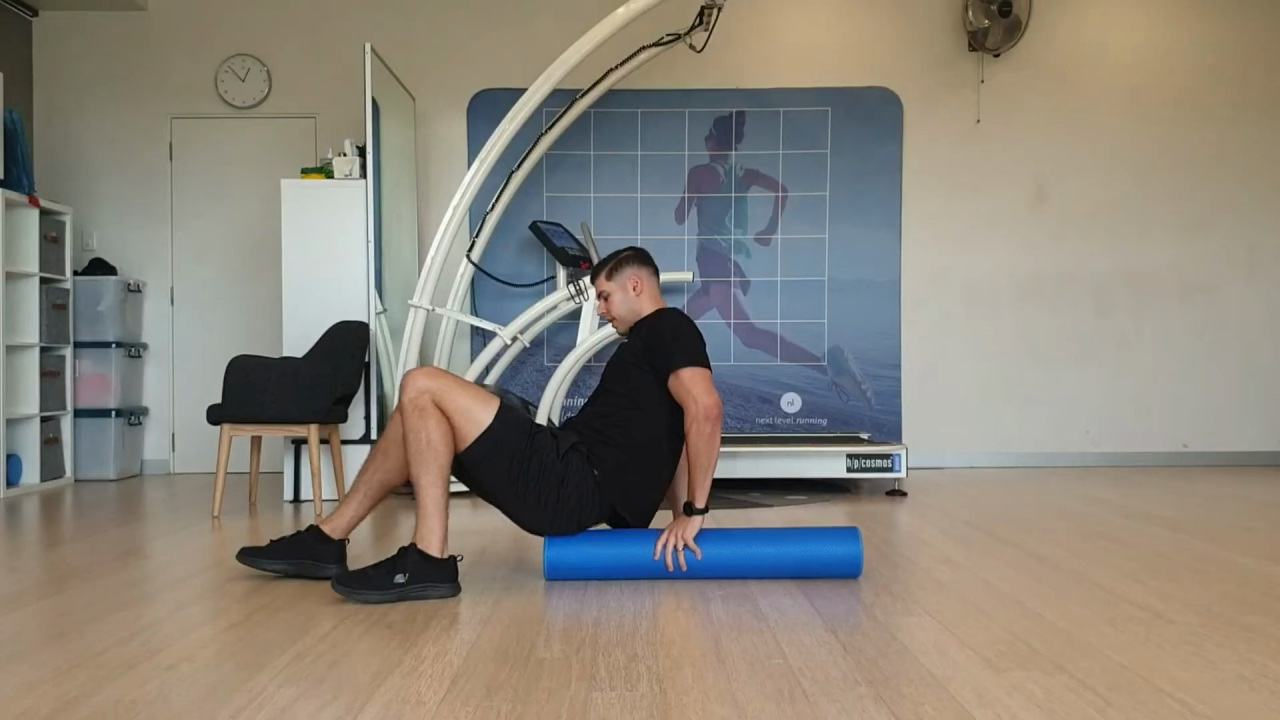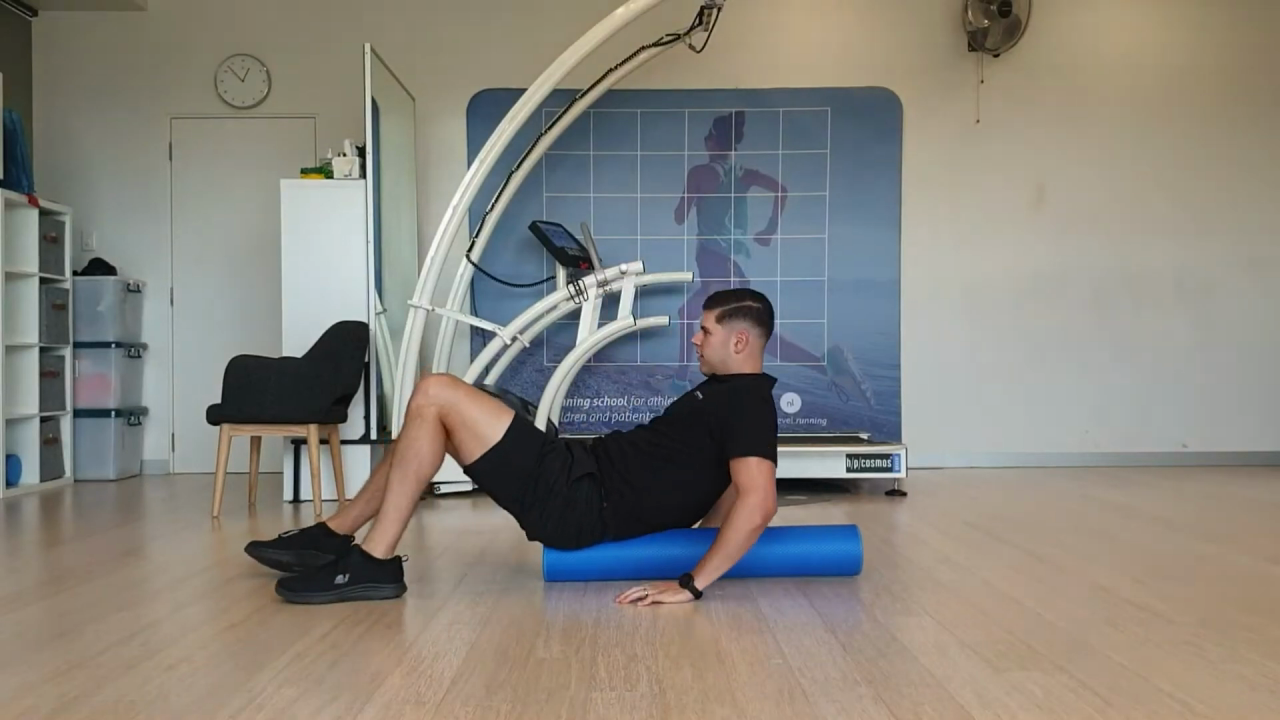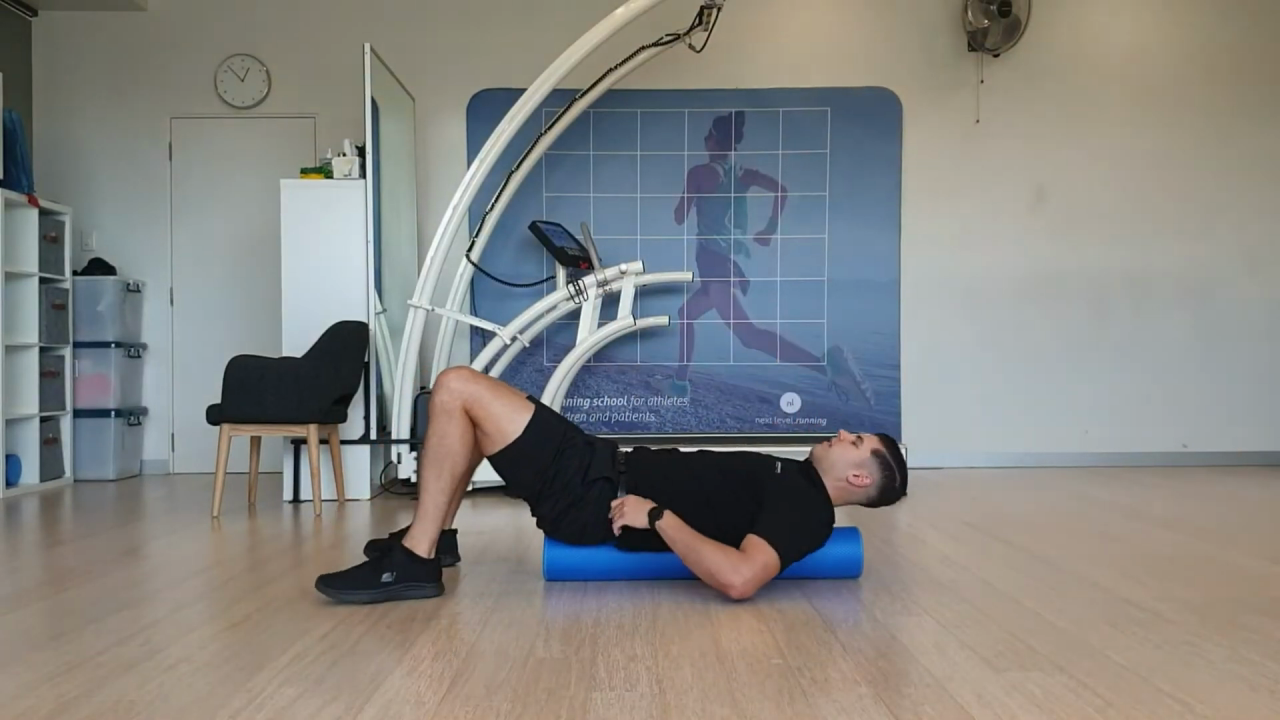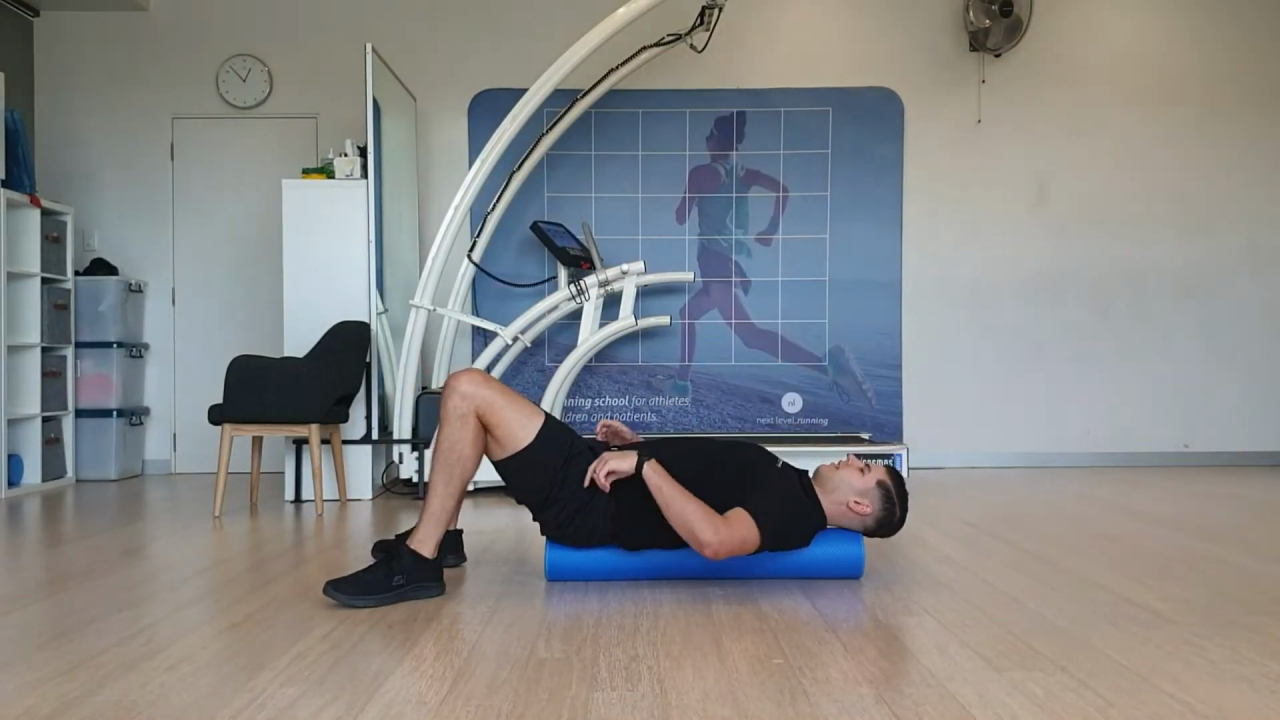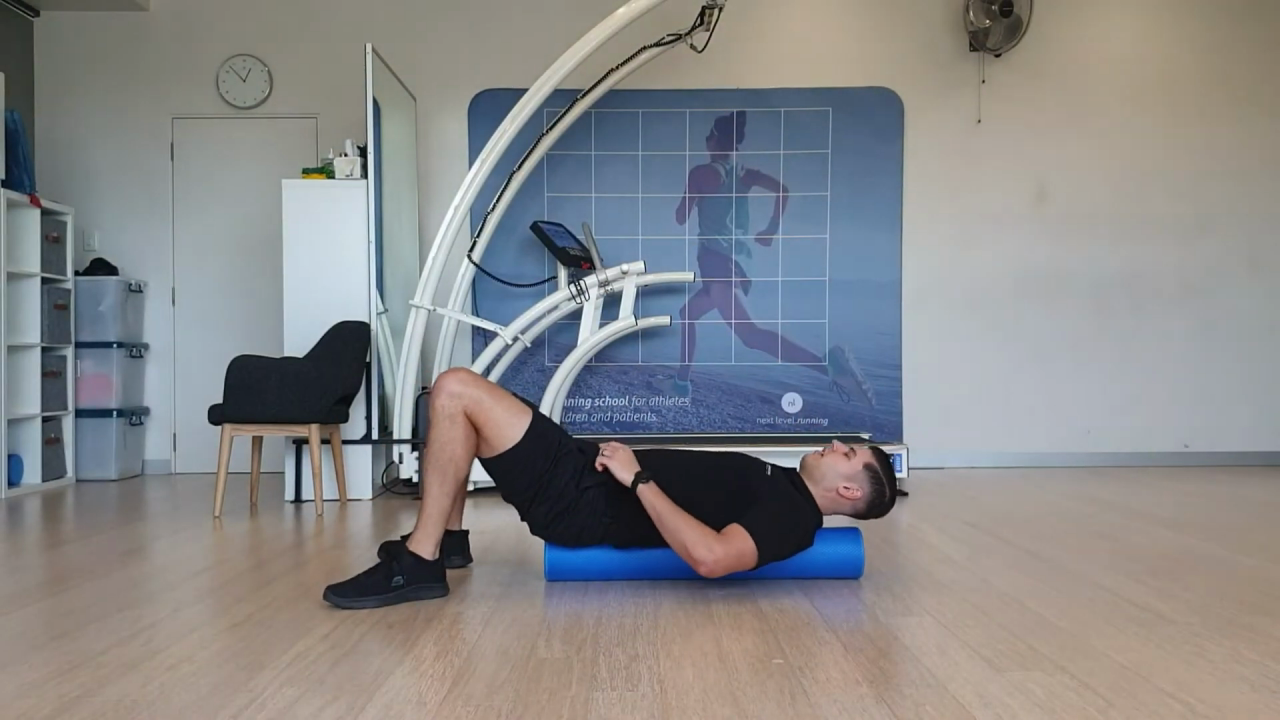
dt=1s
person 1, frame 1
left shoulder: (667, 327)
right shoulder: (656, 340)
left elbow: (705, 410)
right elbow: (669, 434)
left wrist: (694, 512)
right wrist: (679, 515)
left hip: (568, 485)
right hip: (576, 482)
left knee: (422, 387)
right knee: (418, 416)
left ankle: (429, 561)
right ankle: (326, 539)
person 1, frame 2
left shoulder: (745, 403)
right shoulder: (733, 395)
left elbow: (758, 502)
right elbow: (737, 493)
left wrist: (691, 584)
left hip: (576, 503)
right hip: (586, 474)
left knee: (435, 395)
right knee: (432, 414)
left ankle: (374, 562)
right ankle: (334, 536)
person 1, frame 3
left shoulder: (801, 510)
right shoulder: (795, 483)
left elbow: (738, 578)
left wrist: (656, 516)
left hip: (596, 500)
right hip: (611, 469)
left knee: (456, 388)
right knee: (465, 397)
left ankle: (414, 562)
right ankle: (433, 535)
person 1, frame 4
left shoulder: (794, 512)
right shoulder: (791, 487)
left elbow: (712, 538)
left wrist: (642, 464)
right wrist: (639, 446)
left hip: (586, 499)
right hip: (603, 478)
left knee: (468, 390)
right knee: (469, 394)
left ankle: (417, 561)
right ankle: (439, 536)
person 1, frame 5
left shoulder: (792, 518)
right shoulder: (782, 487)
left elbow: (710, 556)
left wrist: (637, 480)
right wrist: (629, 465)
left hip: (584, 504)
right hip: (591, 474)
left knee: (455, 391)
right knee: (460, 394)
left ankle: (418, 563)
right ankle: (446, 538)
person 2, frame 1
left shoulder: (700, 172)
right shoulder: (744, 174)
left elbow: (680, 218)
right elbow: (781, 190)
left wrist: (687, 196)
right wrist: (771, 230)
left hip: (714, 260)
right hip: (735, 261)
left knee: (748, 333)
right knee: (686, 316)
left ankle: (826, 365)
person 2, frame 2
left shoulder: (700, 173)
right shoulder: (745, 173)
left elbow: (680, 218)
right elbow: (780, 189)
left wrist: (686, 197)
right wrist: (770, 230)
left hip: (714, 260)
right hip: (735, 261)
right knee: (687, 314)
left ankle: (825, 364)
right ankle: (681, 381)
person 2, frame 3
left shoulder: (700, 173)
right shoulder: (744, 174)
left elbow: (680, 218)
right elbow: (781, 190)
left wrist: (687, 195)
right wrist: (770, 229)
left hip: (714, 260)
right hip: (734, 261)
left knee: (749, 334)
right knee: (686, 314)
left ankle: (825, 365)
right ankle: (681, 381)
person 2, frame 4
left shoulder: (701, 173)
right shoulder: (746, 174)
left elbow: (681, 218)
right elbow: (782, 190)
left wrist: (690, 196)
right wrist: (771, 230)
left hip: (715, 261)
right hip: (735, 261)
left knee: (750, 334)
right knee: (688, 315)
left ankle: (827, 365)
right ankle: (681, 382)
person 2, frame 5
left shoulder: (701, 173)
right shoulder: (745, 174)
left elbow: (681, 218)
right elbow: (782, 190)
left wrist: (687, 197)
right wrist: (771, 231)
left hip: (715, 261)
right hip: (736, 261)
left knee: (750, 334)
right knee: (688, 314)
left ankle: (828, 365)
right ankle: (681, 382)
